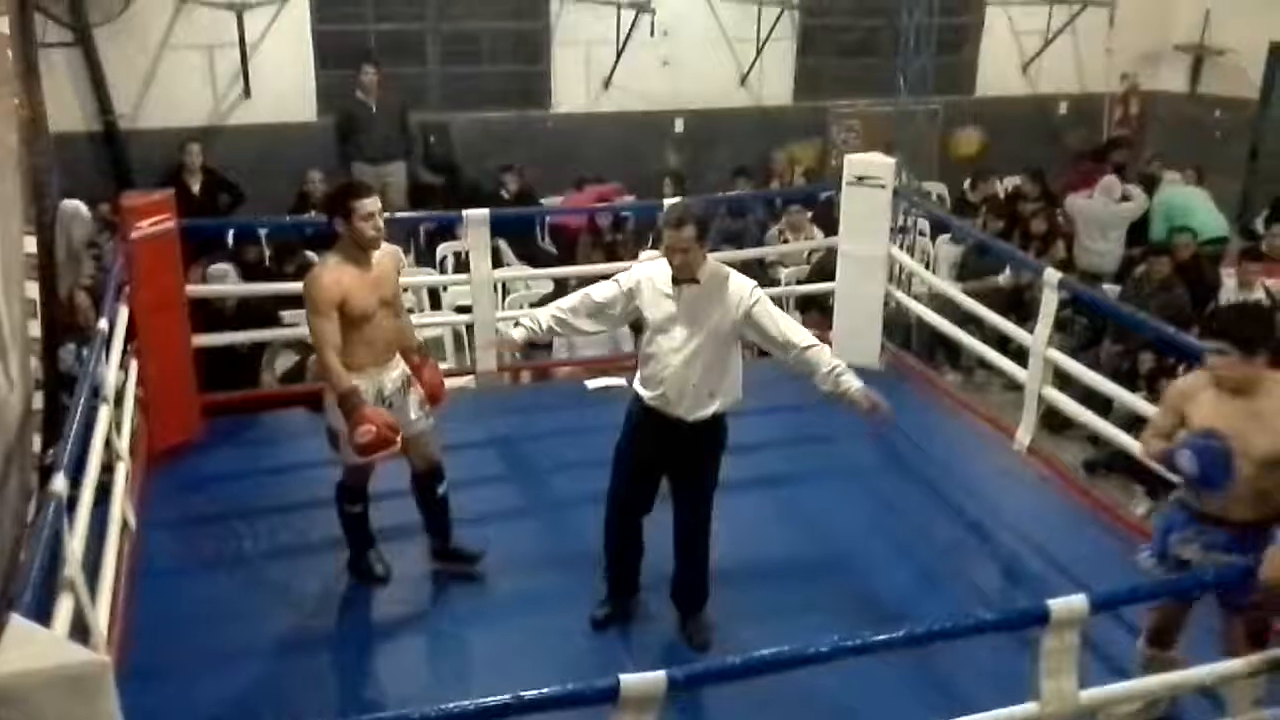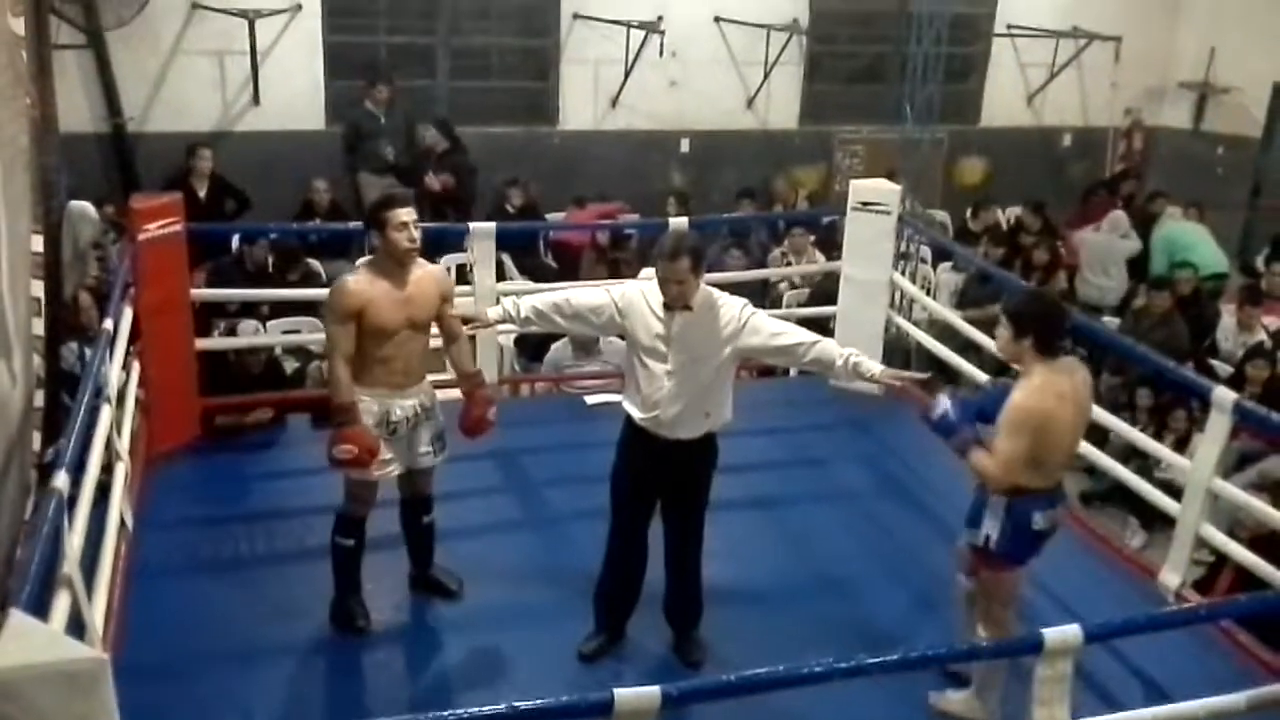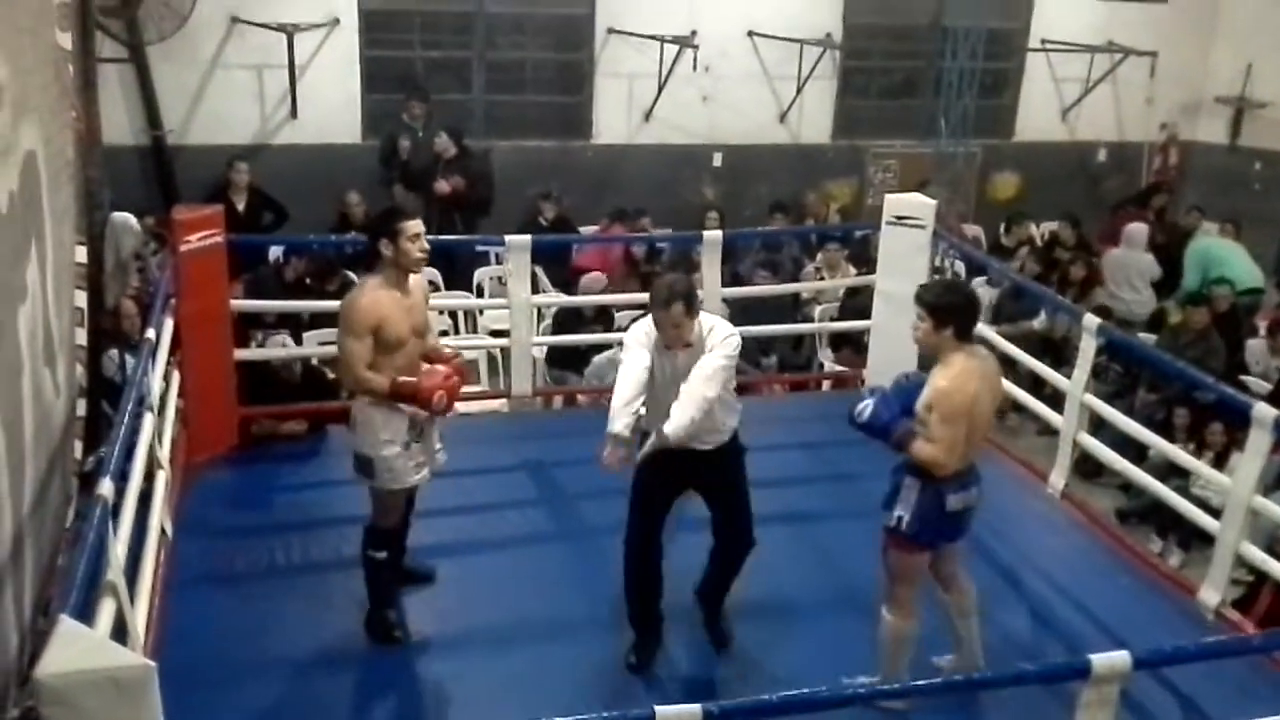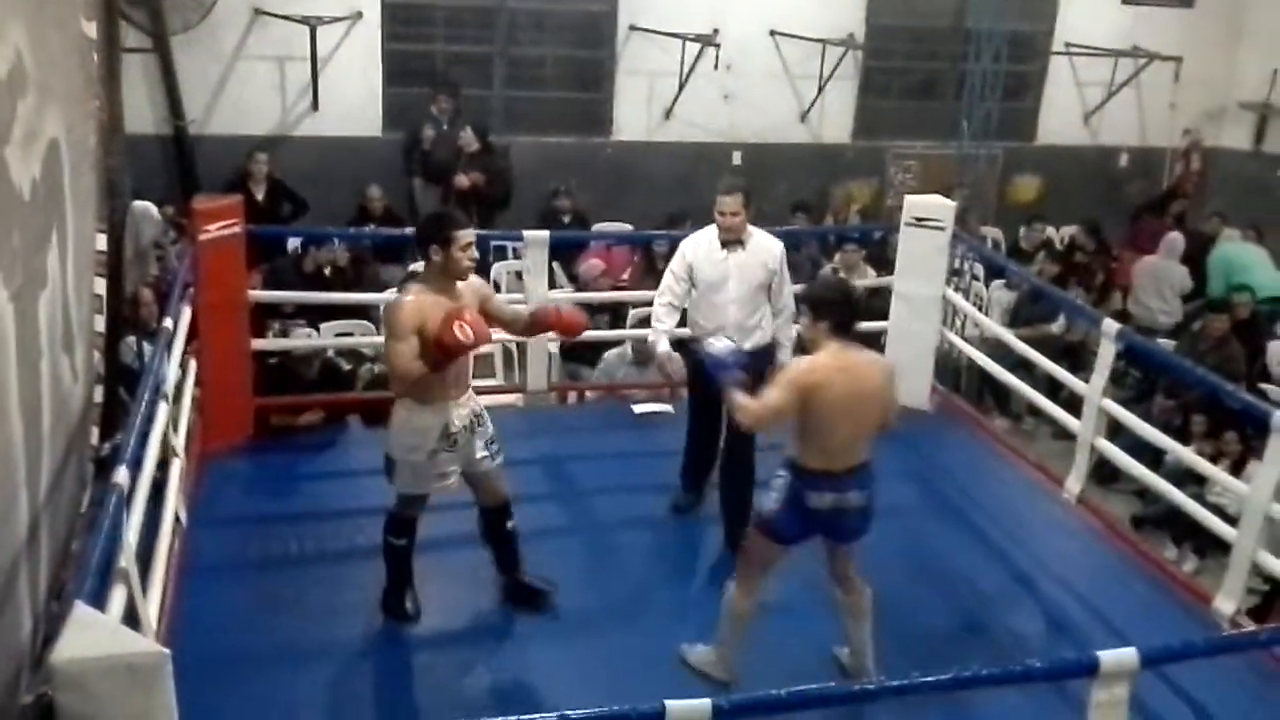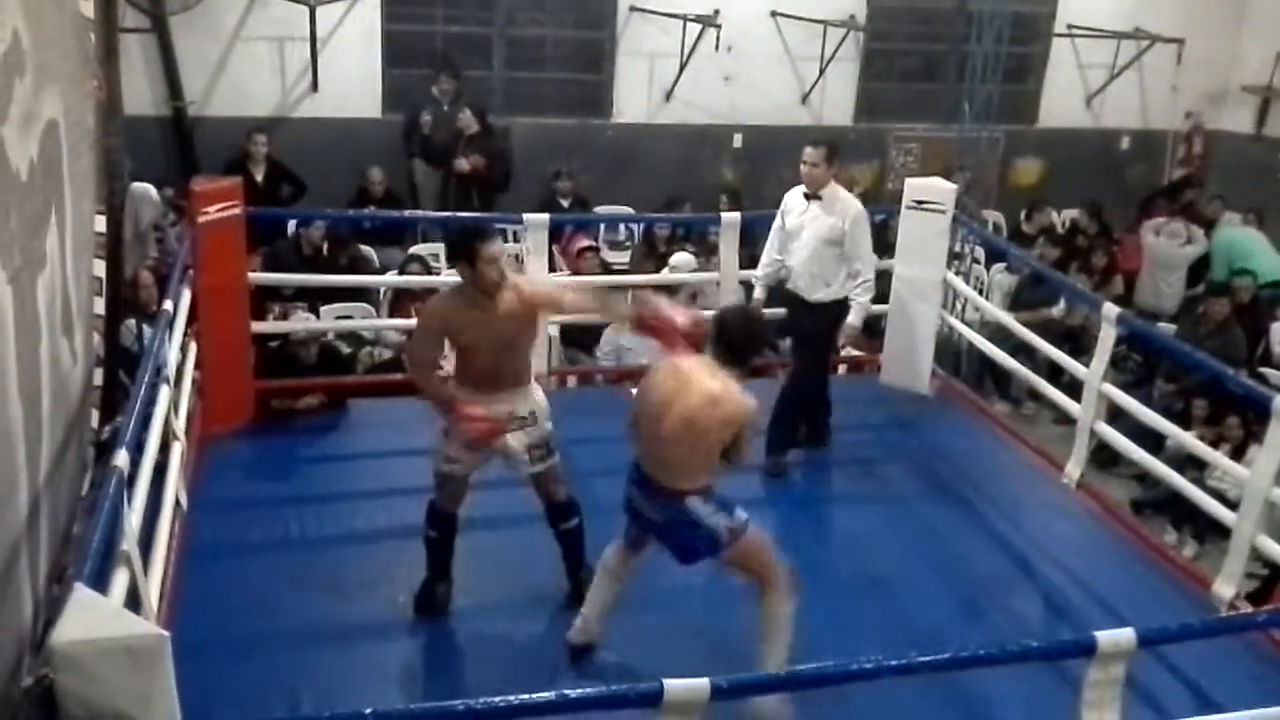
dt=1s
person 1, frame 1
left shoulder: (391, 256)
right shoulder: (325, 280)
right elbow: (327, 353)
left wrist: (419, 361)
right wrist: (353, 406)
left hip: (396, 374)
right hip: (357, 385)
left knee: (428, 461)
right knee: (357, 474)
left ankle: (443, 545)
right ankle: (362, 551)
person 1, frame 2
left shoulder: (437, 279)
right shoulder: (351, 290)
left elbow: (455, 338)
right elbow: (339, 360)
left wrist: (474, 388)
right wrist: (346, 419)
left hip: (419, 399)
right hip: (370, 405)
left knee: (420, 492)
right knee: (358, 505)
left ankle: (423, 569)
right ankle: (346, 594)
person 1, frame 3
left shoulder: (418, 285)
right shoulder: (363, 304)
right elbow: (353, 376)
left wrist: (439, 355)
right wrist: (408, 390)
left hip: (418, 408)
right hip: (383, 416)
left knee: (407, 498)
right knee: (386, 513)
left ankle: (395, 566)
right ankle: (380, 606)
person 1, frame 4
left shoulder: (474, 288)
right shoulder: (406, 307)
left elbow: (514, 322)
right elbow: (400, 380)
left wrist: (545, 319)
right wrist: (441, 353)
left hip: (465, 409)
right hip: (423, 419)
left knee: (497, 499)
right knee: (409, 509)
left ankle: (513, 579)
right ankle: (398, 587)
person 1, frame 5
left shoulder: (530, 293)
right shoulder: (440, 309)
left elbow: (590, 302)
right elbow: (419, 369)
left wrist: (645, 315)
right wrist: (456, 408)
left hip: (521, 403)
right hip: (471, 407)
left knee: (557, 495)
right knee: (446, 502)
left ankle: (578, 572)
right ankle: (437, 579)
person 2, frame 1
right shoulder: (1189, 389)
right elbow: (1150, 440)
right wrist: (1178, 457)
right hip: (1189, 526)
left knee: (1246, 649)
right knee: (1160, 627)
person 2, frame 2
left shoulder: (1030, 400)
right shoulder: (1075, 372)
left elbow: (998, 476)
left wrist: (958, 432)
right wrist: (1000, 405)
left hip: (1014, 509)
right hip: (1045, 498)
left knee: (993, 608)
right knee: (972, 575)
person 2, frame 3
left shoulder: (951, 384)
right shoulder: (984, 361)
left elbow: (942, 459)
left wrist: (892, 427)
right wrist: (919, 398)
left hip: (927, 492)
right hip: (961, 486)
left knee: (899, 596)
right knee: (949, 571)
left ankle: (890, 686)
right ankle: (970, 660)
person 2, frame 4
left shoulder: (807, 371)
right shoulder: (881, 369)
left elbow: (750, 418)
right elbow: (883, 424)
left wrist: (727, 375)
left hip: (806, 487)
right hip: (856, 486)
left knee: (748, 571)
right knee: (846, 574)
left ankle: (720, 660)
right ankle: (862, 663)
person 2, frame 5
left shoulder: (668, 363)
right shoulder: (742, 406)
left elbow: (636, 427)
right elbow: (732, 458)
left hip: (642, 488)
right hip: (691, 507)
left knee: (627, 544)
right knee: (776, 580)
left ankle: (583, 633)
person 3, frame 1
left shoulder: (738, 291)
right shoulder: (643, 278)
left elbow: (793, 340)
right elbow: (585, 306)
left wrist: (850, 386)
right wrist: (524, 330)
left hip: (702, 426)
right hip: (647, 415)
left knee: (693, 523)
right knee: (622, 510)
left ankle: (691, 609)
right ankle: (620, 595)
person 3, frame 2
left shoulder: (733, 316)
right shoulder: (630, 299)
left elbow: (797, 342)
right elbow: (567, 305)
left wrist: (867, 368)
right wrist: (498, 312)
left hip: (694, 448)
right hip: (639, 439)
left knee: (685, 543)
right knee: (625, 536)
left ankle: (685, 629)
right ankle: (609, 623)
person 3, frame 3
left shoulder: (722, 337)
right shoulder: (641, 333)
left elbow: (701, 390)
right elbow: (630, 380)
left wrist: (668, 435)
right wrist: (619, 433)
left hip: (718, 448)
right hip: (661, 448)
left knee: (737, 538)
right knee: (640, 540)
left ankle: (711, 602)
right ankle: (646, 632)
person 3, frame 4
left shoulder: (772, 250)
right shoulder: (693, 246)
left elbow: (783, 307)
right elbow: (668, 298)
left wrist: (784, 353)
right wrist: (662, 344)
left hip: (752, 356)
left knee: (741, 441)
right knee: (702, 427)
left ankle: (737, 524)
right ankle: (692, 485)
person 3, frame 5
left shoulder: (850, 211)
right shoulder: (791, 199)
left elbow: (863, 269)
right elbow: (775, 249)
left wrist: (855, 317)
right wrist: (760, 288)
left hip: (827, 307)
right hip: (795, 299)
left knee: (803, 376)
right knee: (809, 372)
left ankle: (777, 445)
right ankle: (816, 430)
